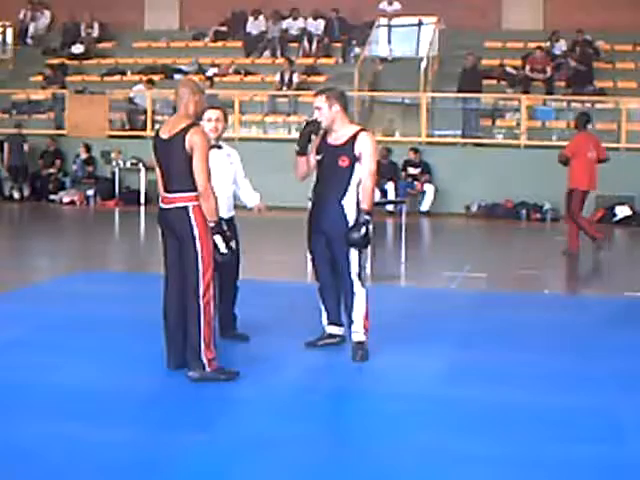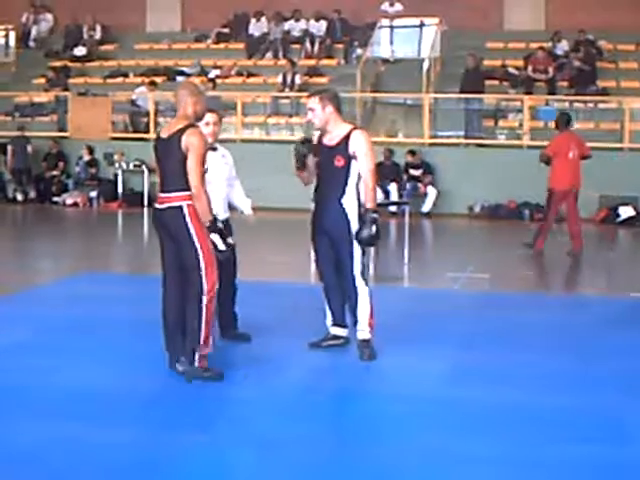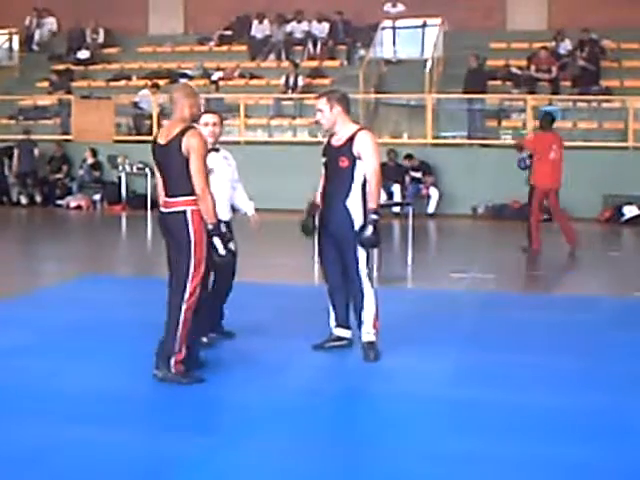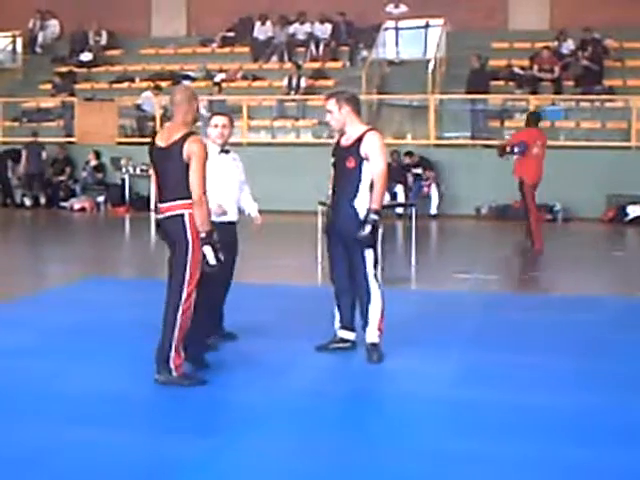
dt=0.3s
person 1, frame 1
left shoulder: (160, 132)
right shoulder: (196, 134)
left elbow: (161, 182)
right elbow: (203, 188)
right wrist: (216, 226)
left hip: (166, 211)
right hip: (190, 212)
left knee: (175, 283)
right knee: (199, 288)
left ankle: (176, 355)
right ankle: (201, 363)
person 1, frame 2
left shoulder: (163, 134)
right shoulder: (193, 135)
right elbow: (196, 188)
right wrist: (212, 225)
left hip: (162, 211)
right hip: (184, 211)
left knee: (174, 284)
right knee: (205, 283)
left ankle: (177, 354)
right ankle: (193, 358)
person 1, frame 3
left shoulder: (159, 137)
right shoulder: (192, 137)
left elbow: (162, 186)
right elbow: (201, 190)
right wrist: (215, 228)
left hip: (167, 215)
right hip: (187, 215)
left knee: (179, 286)
right knee: (189, 289)
left ankle: (185, 355)
right ankle: (168, 362)
person 1, frame 4
left shoulder: (156, 140)
right shoulder: (193, 142)
left elbow: (157, 188)
right elbow: (197, 197)
right wrist: (207, 237)
left hip: (164, 218)
right hip: (184, 219)
left knee: (183, 288)
right knee: (182, 292)
left ankle: (189, 350)
right ankle: (168, 368)
person 2, frame 1
left shoulder: (362, 139)
right shoulder: (320, 138)
left elbow: (368, 182)
right elbow: (301, 174)
left wrist: (364, 219)
right wrist: (303, 144)
left hip: (345, 218)
right hip: (318, 217)
left knee: (351, 278)
right knee: (324, 276)
left ankle: (359, 337)
right ankle: (333, 329)
person 2, frame 2
left shoulder: (356, 138)
right shoulder: (317, 140)
left elbow: (368, 178)
right elbow: (308, 179)
left wrist: (370, 216)
right wrist: (302, 162)
left hip: (347, 218)
right hip: (321, 217)
left knee: (353, 276)
right knee: (328, 276)
left ankle: (363, 336)
right ankle: (337, 330)
person 2, frame 3
left shoulder: (362, 138)
right shoulder: (329, 141)
left elbow: (373, 179)
left wrist: (372, 218)
right wrist: (313, 209)
left hip: (352, 219)
right hip: (328, 219)
left knee: (359, 278)
right knee: (334, 278)
left ankle: (368, 338)
right ankle: (341, 332)
person 2, frame 4
left shoulder: (371, 139)
right shoulder: (339, 141)
left elbow: (379, 180)
left wrist: (372, 217)
left hip: (359, 220)
right hip: (338, 220)
left knee: (366, 280)
right knee: (340, 279)
left ankle: (373, 340)
right ankle: (345, 334)
person 3, frame 1
left shoulder: (231, 154)
left elbow: (241, 182)
left wrist: (254, 201)
left hip: (226, 222)
left knee: (229, 277)
left ankle: (228, 326)
person 3, frame 2
left shoulder: (225, 155)
left elbow: (233, 185)
left wrist: (245, 207)
left hip: (222, 223)
left knee: (228, 275)
left ankle: (228, 327)
person 3, frame 3
left shoulder: (226, 157)
left elbow: (235, 187)
left wrist: (248, 209)
left hip: (224, 225)
left knee: (226, 277)
left ankle: (213, 323)
person 3, frame 4
left shoulder: (235, 159)
left elbow: (242, 188)
left wrist: (252, 210)
right wrist: (210, 206)
left hip: (228, 226)
left knee: (223, 278)
right knee: (205, 280)
left ankle: (215, 326)
right ankle: (199, 335)
person 4, frame 1
left shoulder: (577, 138)
right shoulder: (594, 139)
left elbow: (562, 158)
right elbow: (604, 158)
left wrist: (567, 161)
left hip: (578, 182)
right hip: (588, 181)
left knee: (572, 213)
right knee: (575, 212)
left ankle: (596, 235)
right ankle: (572, 246)
person 4, frame 2
left shoulder: (559, 139)
right shoulder: (577, 138)
left elbow: (543, 157)
right elbow: (587, 155)
left wrist: (549, 161)
left hip: (559, 182)
right hip: (573, 182)
left knee: (550, 213)
right knee: (573, 214)
left ankle: (538, 244)
right ankle: (577, 247)
person 4, frame 3
left shoulder: (539, 137)
right shoulder: (558, 138)
left elbow: (519, 145)
right wrist: (535, 156)
left hip: (540, 181)
right hip: (554, 182)
left knee: (534, 212)
right knee: (557, 212)
left ankle: (534, 246)
right ankle: (572, 241)
person 4, frame 4
left shoulder: (523, 133)
right shoulder: (542, 135)
left elbow: (503, 147)
left wrist: (501, 150)
right wrist: (517, 151)
left hip: (526, 177)
right hip: (536, 176)
left knee: (530, 209)
right knee: (529, 207)
left ankle: (537, 244)
right ankle: (529, 235)
